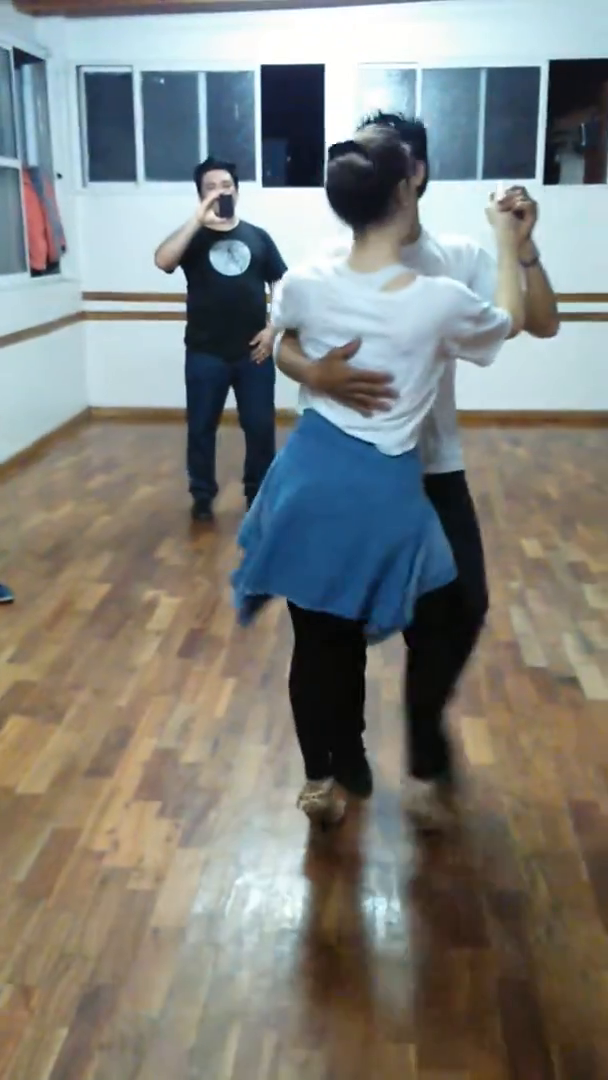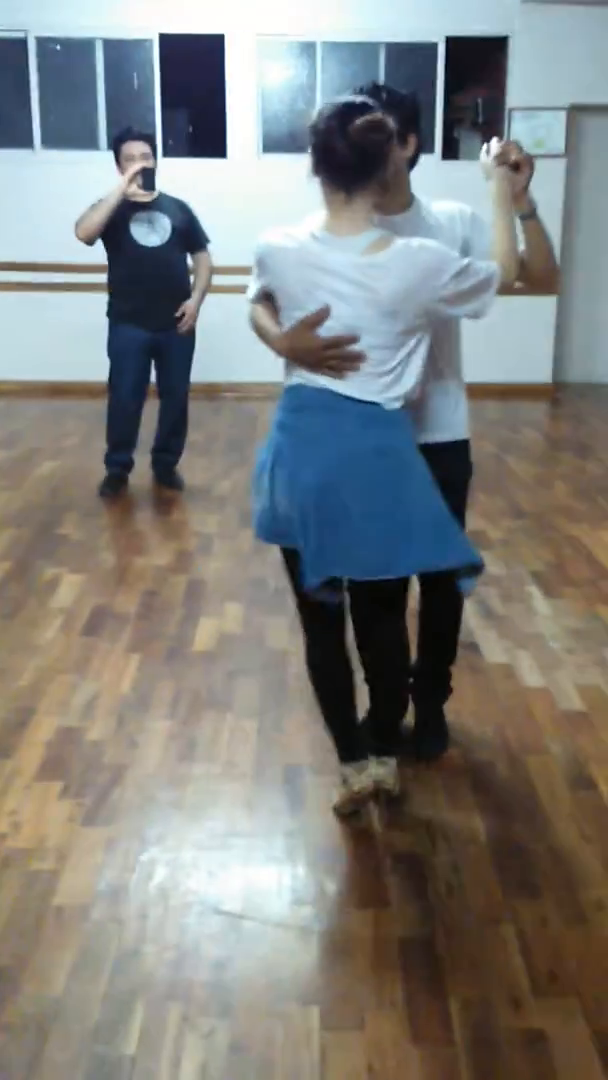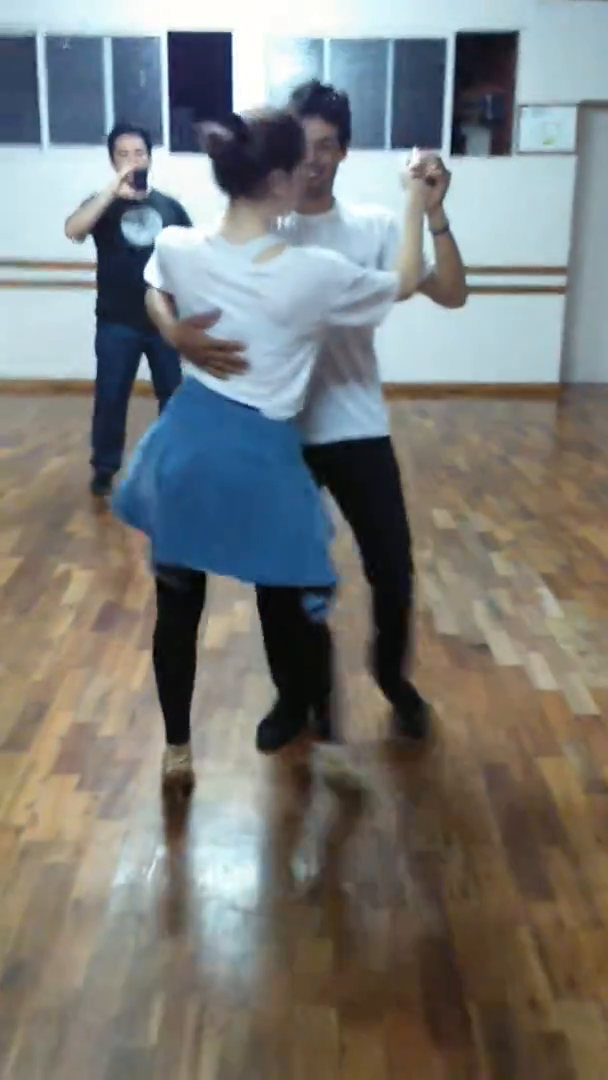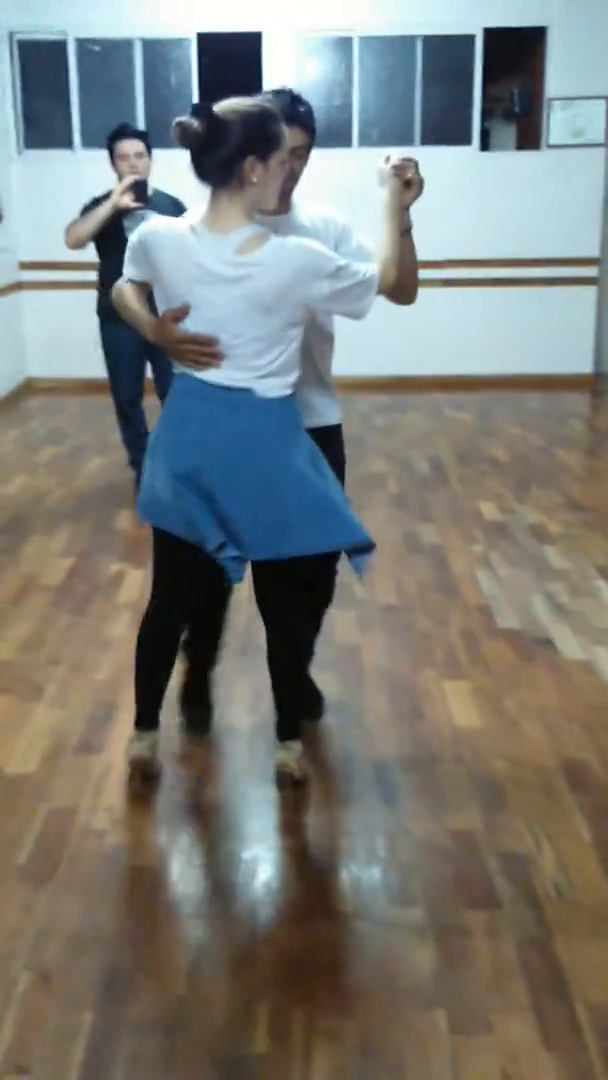
dt=0.7s
person 1, frame 1
left shoulder: (304, 284)
right shoulder: (440, 301)
right elbow: (509, 322)
right wrist: (507, 240)
left hip: (309, 476)
right hip: (384, 489)
left knee: (315, 643)
left ankle: (320, 780)
person 1, frame 2
left shoulder: (278, 250)
right shoulder: (419, 263)
right elbow: (504, 272)
right wrist: (502, 193)
left hip: (304, 445)
right hip: (381, 452)
left knee: (320, 619)
right knee: (383, 617)
left ankle: (352, 766)
right ankle: (384, 758)
person 1, frame 3
left shoulder: (176, 250)
right shoulder: (314, 273)
right elbow: (403, 285)
right wrist: (416, 208)
left hip: (185, 446)
right hip: (264, 457)
left knee: (177, 609)
right knee: (297, 606)
left ankle: (177, 748)
right ankle: (321, 737)
person 1, frame 4
left shoulder: (158, 240)
right shoulder: (296, 261)
left elbow: (126, 295)
right elbow: (385, 278)
right wrist: (393, 204)
left hip: (187, 434)
right hip: (265, 442)
left knee: (171, 595)
right knee: (286, 602)
left ankle: (145, 735)
right ankle: (290, 743)
person 2, frame 1
left shoulder: (460, 257)
left elbow: (542, 324)
right elbow: (284, 347)
left wrist: (523, 246)
right wrist: (318, 375)
left hip: (435, 466)
left knee: (464, 606)
left ankle: (426, 725)
person 2, frame 2
left shoulder: (455, 223)
left elbow: (541, 278)
right elbow: (262, 305)
left wrist: (520, 200)
right wrist: (287, 343)
left hip: (438, 435)
left knee: (441, 575)
left ankle: (430, 698)
person 2, frame 3
left shoulder: (374, 226)
left elbow: (451, 295)
left wrist: (435, 216)
right wrist: (182, 335)
left hip: (356, 431)
left knee: (392, 570)
left ankle: (392, 677)
right ankle: (294, 693)
person 2, frame 4
left shoulder: (327, 227)
left elbow: (401, 292)
left wrist: (400, 216)
right wrist: (161, 331)
left hip: (313, 420)
left knee: (318, 558)
left ankle: (293, 669)
right ankle: (199, 672)
person 3, frame 1
left shoulder: (257, 236)
right shoulder: (193, 237)
left elbow: (280, 286)
right elbow: (163, 261)
left wrist: (272, 328)
right wrist: (199, 219)
left hip: (253, 351)
right hip: (205, 353)
left knee: (260, 426)
right knee: (201, 427)
left ankle: (258, 492)
right ankle: (202, 495)
person 3, frame 2
left shoulder: (178, 208)
right shoulder: (112, 208)
left elbow: (202, 257)
right elbow: (83, 233)
left wrist: (196, 298)
right wrist: (121, 190)
left hip: (176, 324)
right hip: (128, 325)
left knee: (176, 397)
right knee: (124, 399)
left ankle: (165, 464)
right ankle: (117, 468)
person 3, frame 3
left shoulder: (169, 206)
right shoulder: (103, 204)
right elbow: (73, 230)
right wrist: (113, 190)
right hip: (117, 323)
left knee: (172, 395)
right knee: (110, 397)
right ankle: (104, 467)
person 3, frame 4
left shoulder: (171, 205)
right shoulder: (103, 206)
right elbow: (72, 240)
right wrist: (114, 203)
right hip: (118, 322)
right knee: (127, 396)
right ankle: (141, 464)
